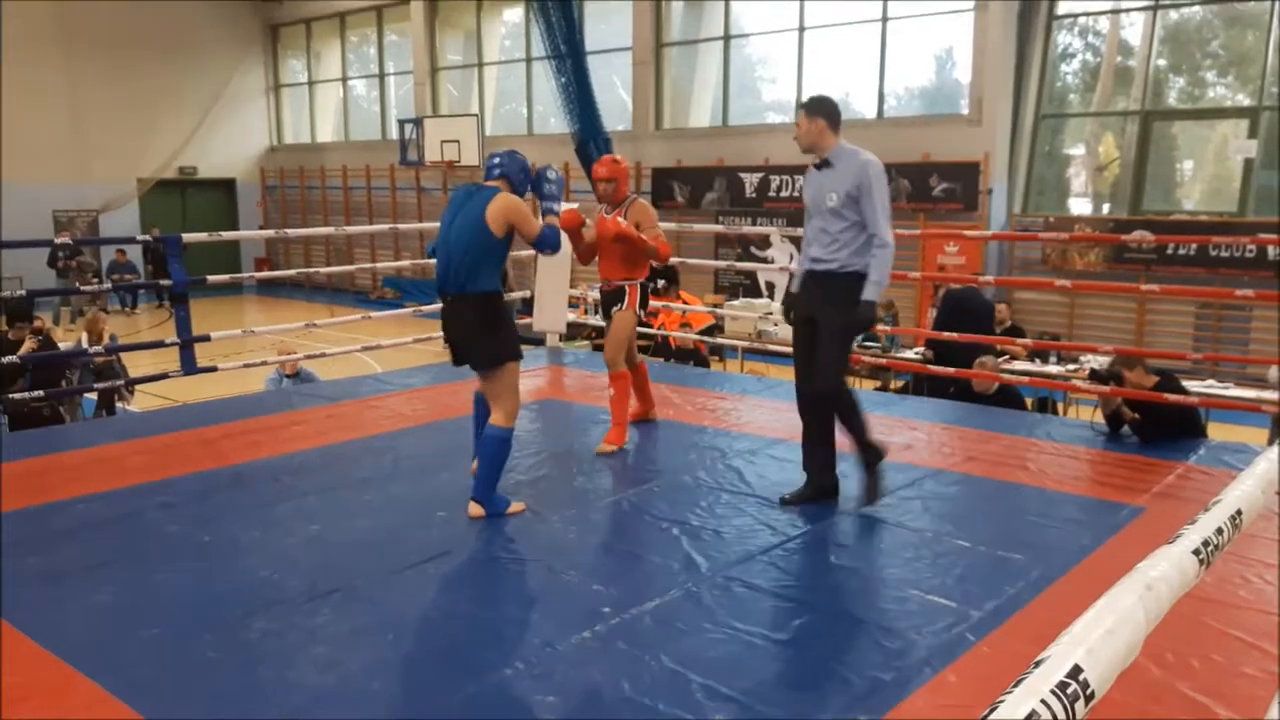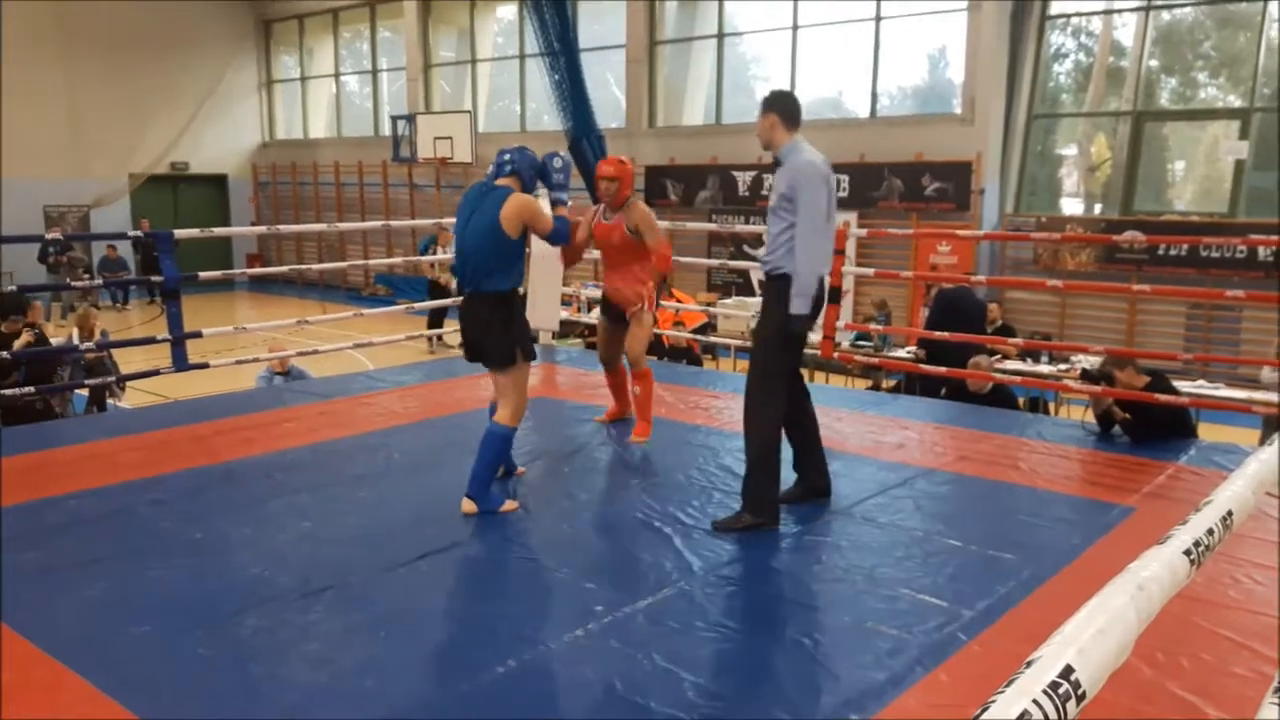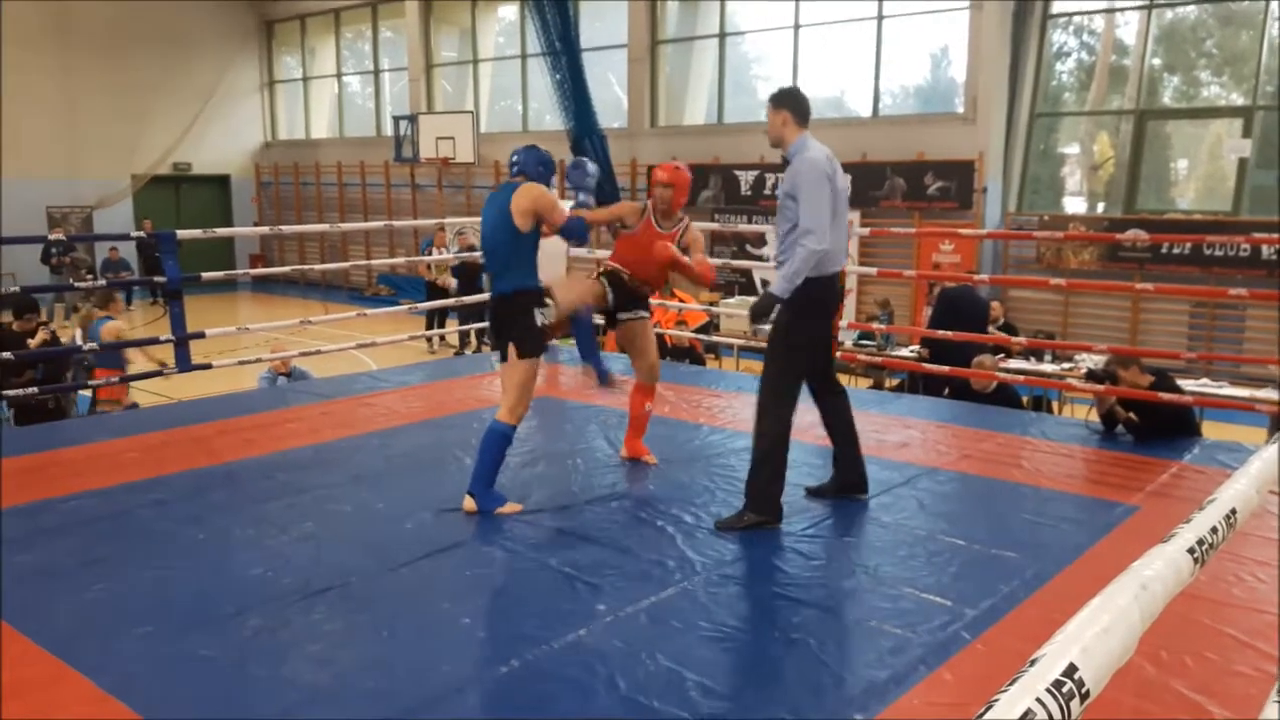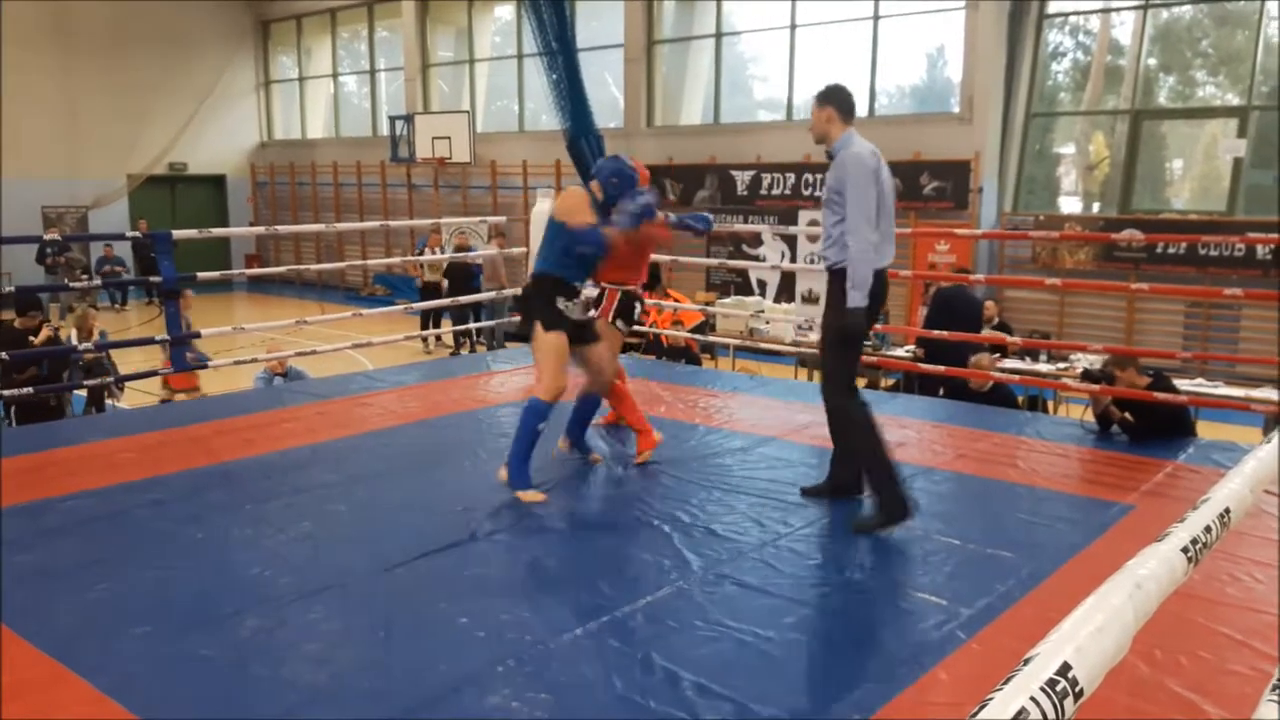
dt=0.4s
person 1, frame 1
left shoulder: (864, 166)
right shoulder: (814, 174)
left elbow: (882, 238)
left wrist: (871, 297)
right wrist: (796, 287)
left hip: (846, 287)
right hip: (813, 286)
left knee: (828, 382)
right knee: (807, 386)
left ankle: (869, 455)
right ankle: (821, 478)
person 1, frame 2
left shoulder: (807, 166)
right shoulder: (790, 166)
left elbow: (812, 243)
left wrist: (799, 308)
left hip: (792, 292)
right hip: (782, 287)
left knee: (763, 393)
right knee: (787, 386)
left ankle: (759, 505)
right ankle: (813, 478)
person 1, frame 3
left shoulder: (808, 163)
right shoulder: (816, 158)
left elbow: (815, 241)
left wrist: (776, 292)
left hip: (810, 288)
right hip: (820, 286)
left knee: (777, 393)
right knee: (822, 381)
left ankle: (763, 503)
right ankle: (849, 475)
person 1, frame 4
left shoulder: (854, 158)
right shoulder: (852, 157)
left elbow: (862, 236)
left wrist: (856, 303)
left hip: (853, 285)
right hip: (851, 283)
left knee: (838, 388)
right knee: (841, 382)
left ankle: (890, 498)
right ankle: (844, 477)
person 2, frame 1
left shoulder: (460, 196)
right shoulder: (509, 203)
left elbow: (443, 246)
right elbow: (549, 244)
right wrist: (550, 200)
left hip: (454, 309)
right hip: (484, 310)
left knee: (490, 387)
right knee: (506, 409)
left ankle: (483, 456)
right ankle: (484, 498)
person 2, frame 2
left shoulder: (473, 194)
right shoulder: (521, 203)
right elbow: (561, 235)
right wrist: (559, 189)
left hip: (472, 308)
right hip: (500, 311)
left knee: (506, 394)
right knee: (512, 407)
left ankle: (502, 462)
right ankle: (478, 495)
person 2, frame 3
left shoulder: (498, 197)
right shoulder: (533, 193)
right elbow: (578, 233)
left hip: (514, 300)
right hip: (517, 307)
left knee: (582, 291)
right knee: (514, 406)
left ankle: (593, 367)
right ankle: (479, 494)
person 2, frame 4
left shoulder: (603, 206)
right shoulder: (576, 198)
right elbow: (589, 244)
right wrist: (625, 219)
left hip: (567, 297)
right hip: (545, 297)
left knee: (605, 373)
right knee: (552, 385)
left ankle: (575, 438)
right ankle: (516, 469)
person 3, frame 1
left shoulder: (639, 209)
right shoulder: (601, 213)
left elbow: (663, 254)
right elbow: (585, 258)
left wrist: (631, 236)
right wrist: (573, 232)
left hip: (630, 291)
right hip: (608, 291)
left knee: (613, 357)
right knee: (629, 356)
left ankle: (618, 431)
right ankle: (646, 408)
person 3, frame 2
left shoulder: (638, 213)
right shoulder: (594, 215)
left elbow: (663, 256)
right elbow: (573, 252)
left wrist: (638, 287)
left hip: (639, 296)
right hip: (612, 295)
left knee: (635, 355)
right knee: (608, 359)
left ankle: (643, 423)
right ankle: (621, 406)
person 3, frame 3
left shoulder: (689, 234)
right shoulder: (632, 211)
left elbow: (706, 278)
right elbow: (587, 218)
left wrist: (678, 260)
left hip: (636, 299)
right hip: (612, 281)
left knee: (650, 370)
left ankle: (634, 442)
person 3, frame 4
left shoulder: (639, 212)
left hip: (616, 298)
right hip: (612, 296)
left knee: (601, 370)
right knee: (604, 363)
left ankle: (645, 434)
right ankle: (620, 410)
